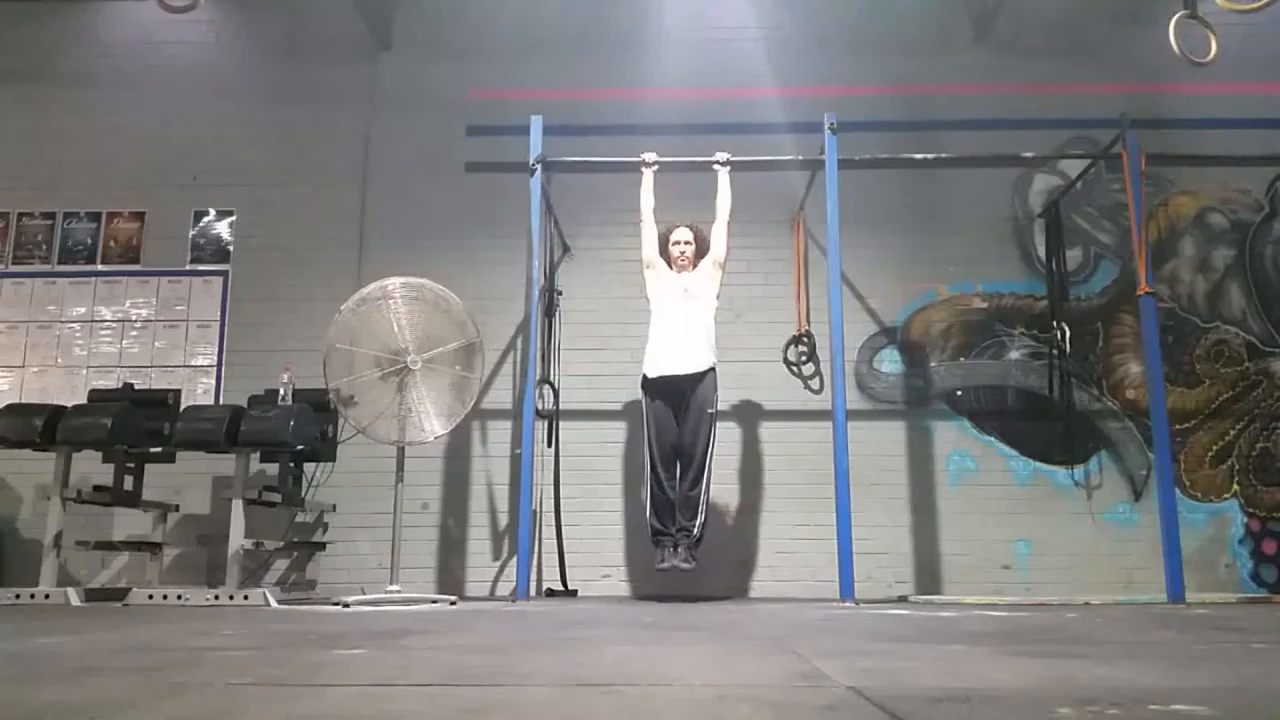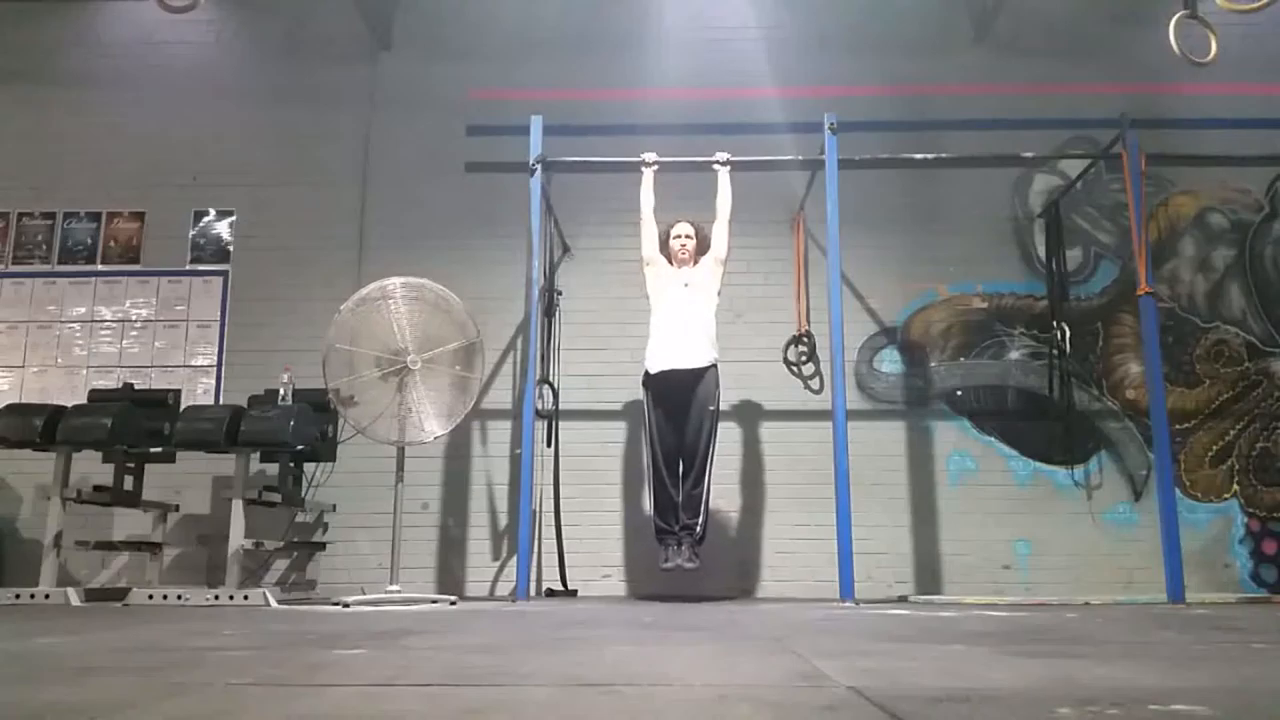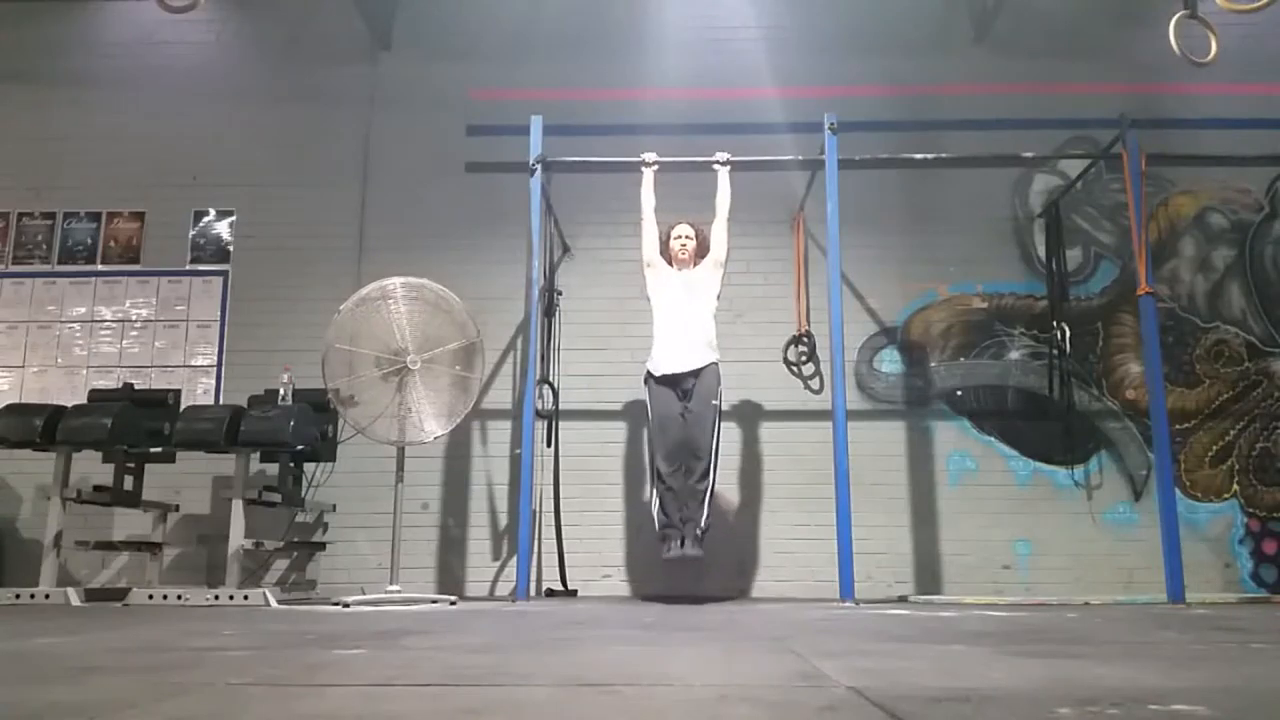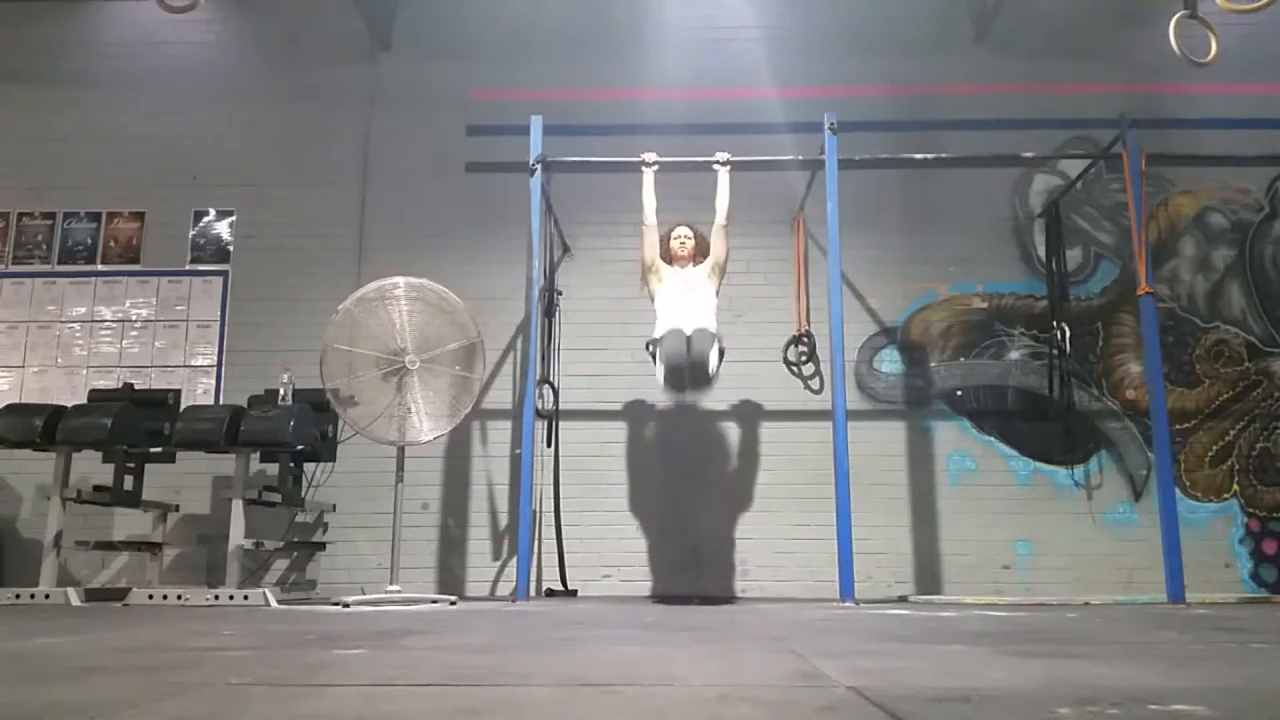
dt=0.3s
person 1, frame 1
left shoulder: (708, 274)
right shoulder: (657, 275)
left elbow: (721, 220)
right elbow: (647, 219)
left wrist: (723, 172)
right wrist: (648, 173)
left hip: (699, 377)
right hip: (659, 377)
left knee: (695, 464)
right knee: (661, 464)
left ankle: (687, 541)
right ankle: (664, 541)
person 1, frame 2
left shoulder: (710, 270)
right shoulder: (657, 271)
left elbow: (722, 218)
right elbow: (647, 218)
left wrist: (723, 173)
right wrist: (648, 173)
left hip: (701, 372)
right hip: (661, 373)
left knee: (697, 462)
right knee: (663, 463)
left ankle: (690, 540)
right ankle: (668, 539)
person 1, frame 3
left shoulder: (708, 274)
right shoulder: (658, 275)
left elbow: (720, 222)
right elbow: (648, 222)
left wrist: (722, 174)
right wrist: (649, 175)
left hip: (702, 369)
right hip: (663, 373)
left knee: (700, 453)
right knee: (668, 454)
left ankle: (693, 531)
right ankle: (670, 533)
person 1, frame 4
left shoulder: (708, 273)
right shoulder: (659, 275)
left elbow: (721, 226)
right elbow: (648, 225)
left wrist: (724, 173)
right wrist: (648, 174)
left hip: (704, 333)
right hip: (668, 334)
left knee: (701, 354)
right knee: (674, 352)
left ankle: (700, 368)
